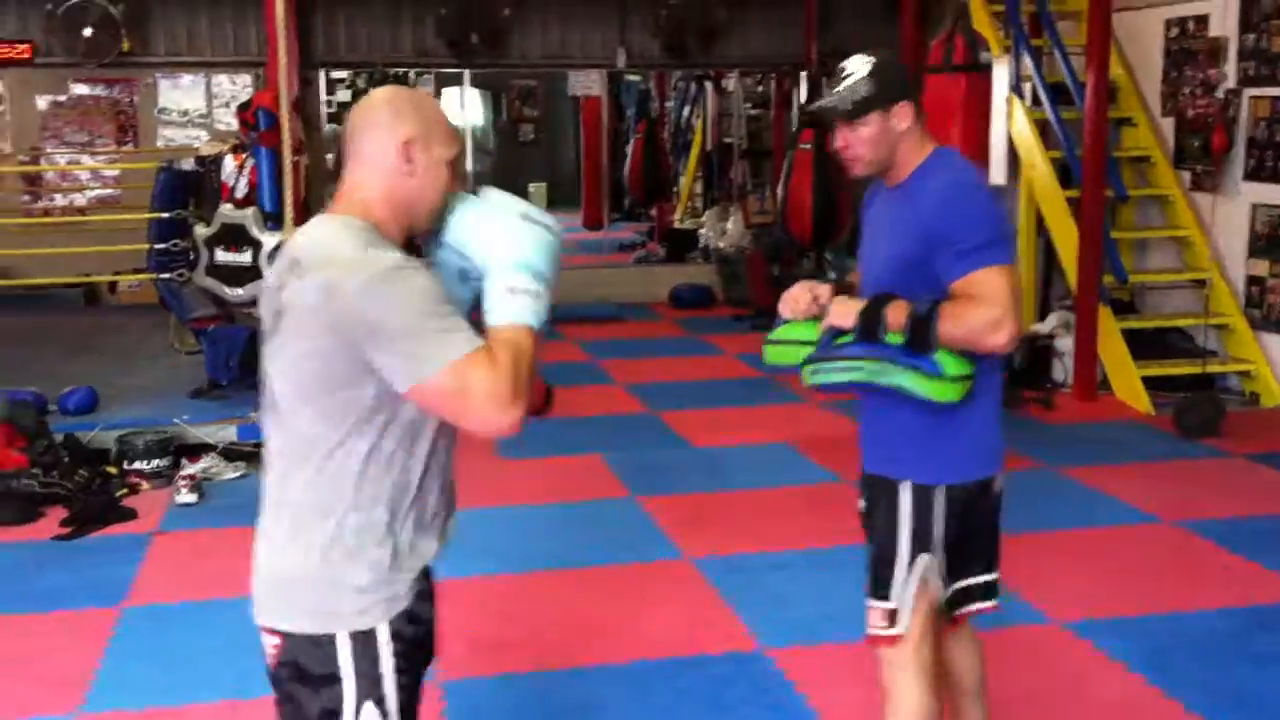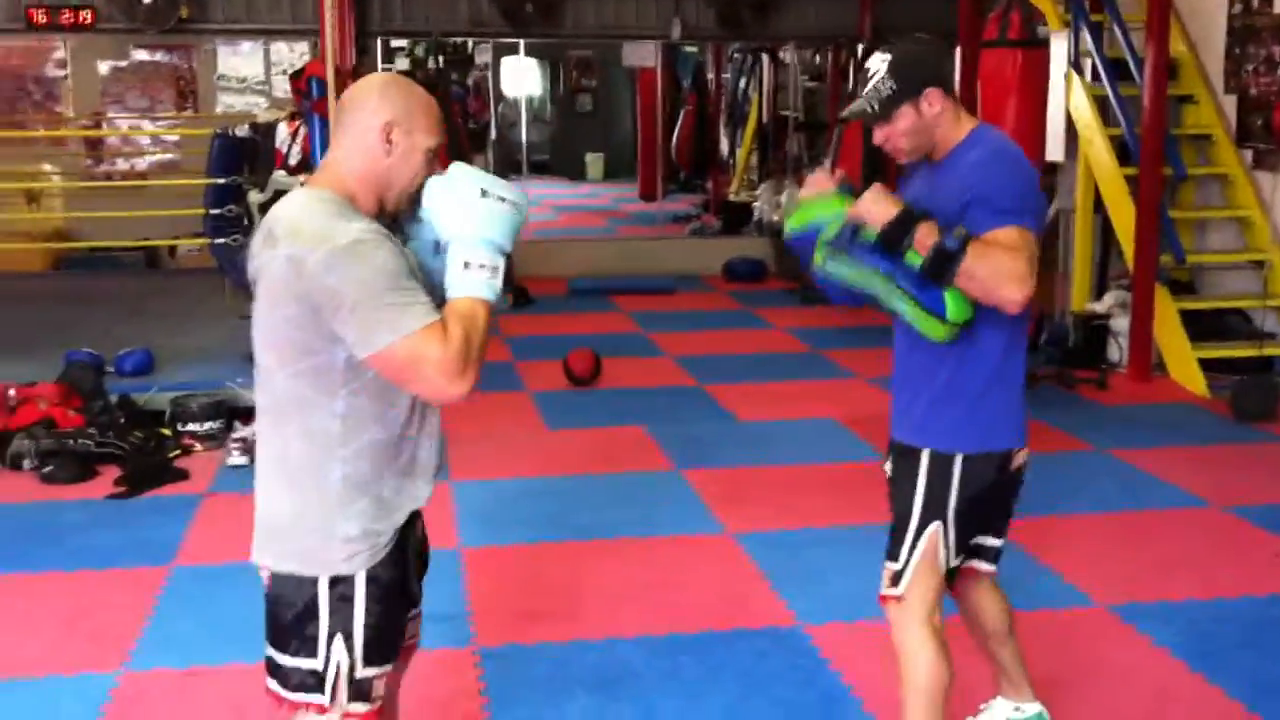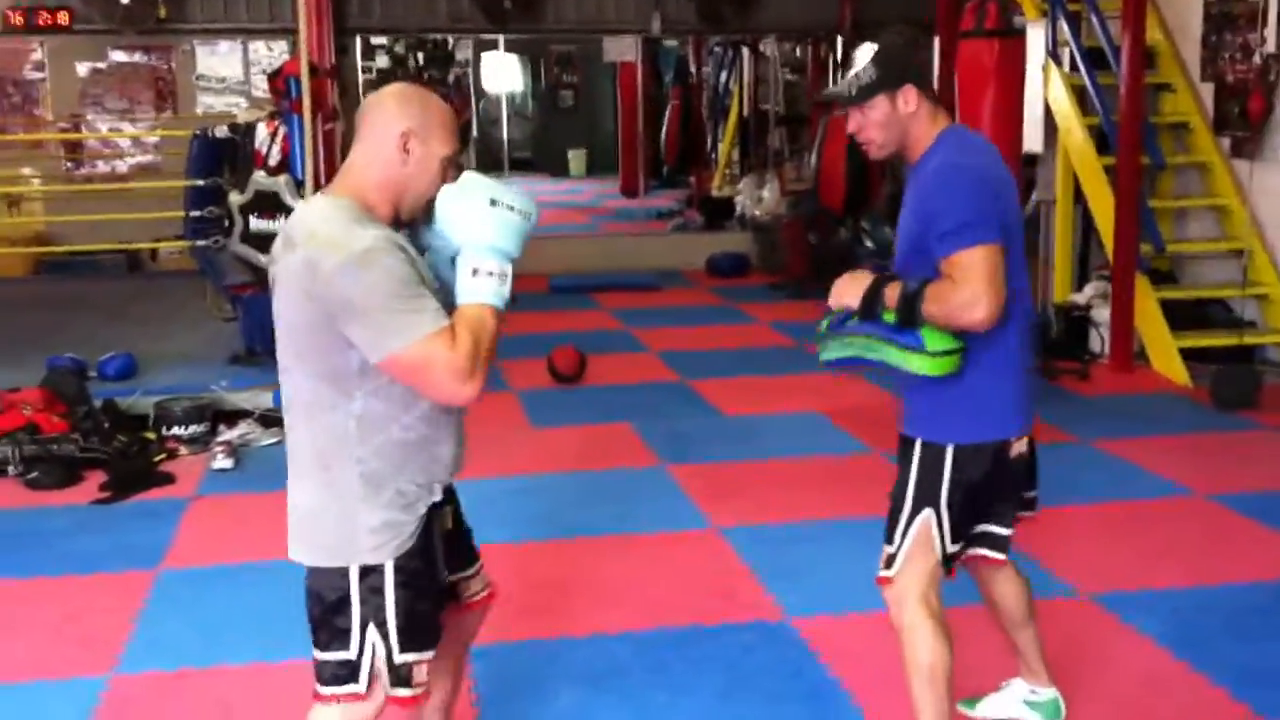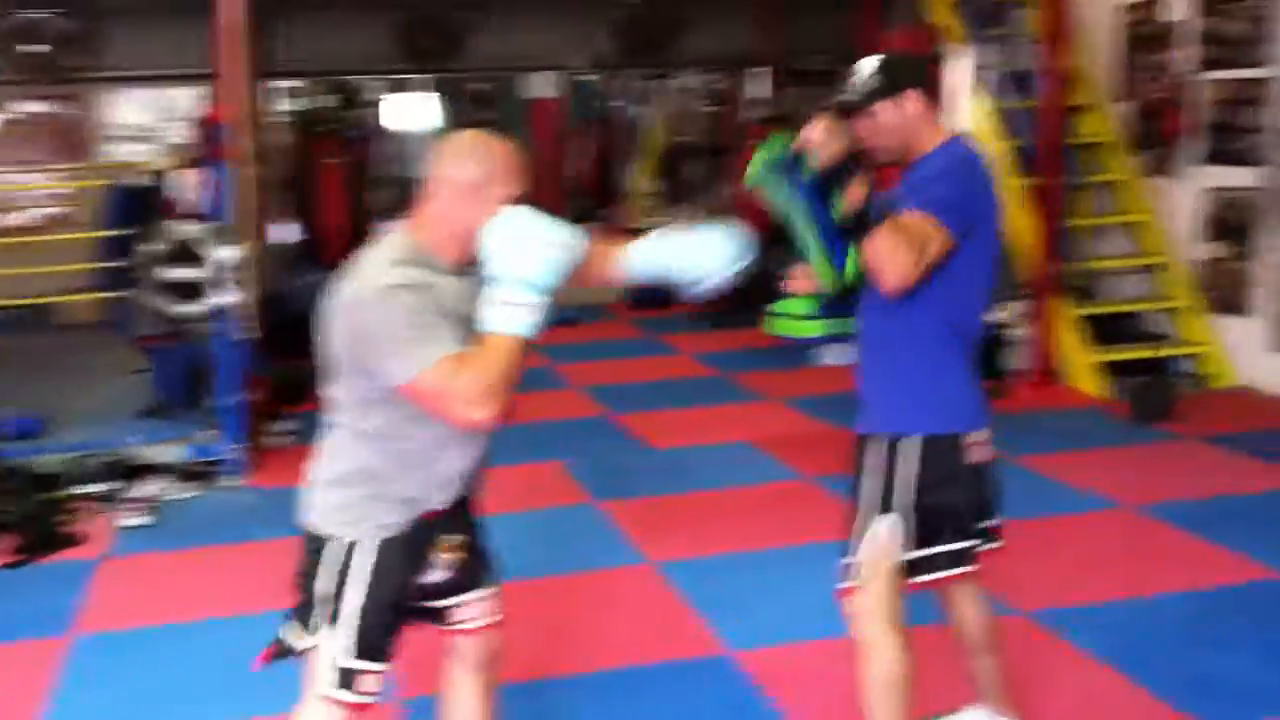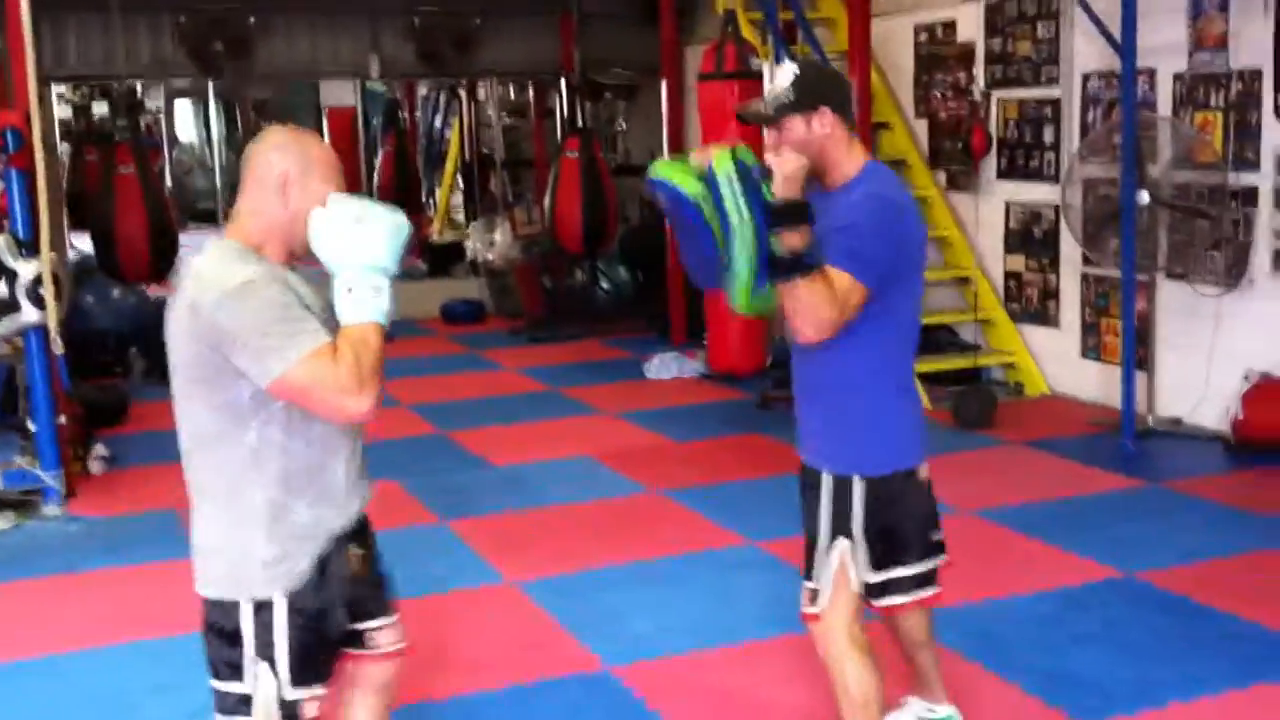
dt=1s
person 1, frame 1
left shoulder: (956, 197)
right shoulder: (883, 193)
left elbow: (996, 324)
left wrist: (878, 315)
right wrist: (830, 296)
left hip: (936, 453)
right hip: (907, 446)
left knee: (900, 640)
right knee: (942, 618)
person 1, frame 2
left shoulder: (993, 166)
right shoulder: (929, 167)
left elbow: (1011, 284)
left wrist: (908, 227)
right wrist: (841, 212)
left hip: (961, 417)
right hip: (937, 412)
left knee: (909, 601)
right knee: (964, 570)
person 1, frame 3
left shoulder: (953, 176)
right shoulder: (950, 160)
left elbow: (976, 304)
left wrist: (883, 293)
right wrist: (883, 283)
left hip: (958, 414)
right hip: (988, 406)
left knee: (910, 587)
right knee: (982, 551)
person 1, frame 4
left shoulder: (952, 171)
right shoulder: (928, 175)
left elbow: (895, 267)
left hip: (916, 420)
right hip: (937, 414)
left knee: (870, 597)
right knee: (950, 572)
person 1, frame 5
left shoulder: (875, 207)
right shoulder: (832, 189)
left elbow: (809, 320)
left wrist: (787, 213)
left hip: (860, 447)
right hip: (879, 438)
left knee: (832, 616)
right knee: (895, 590)
person 2, frame 1
left shoulder: (321, 252)
right shoulder: (374, 278)
right elbow: (495, 406)
right wrist: (518, 276)
left hip: (362, 568)
right hip: (348, 587)
person 2, frame 2
left shoulder: (308, 219)
right shoulder: (345, 247)
left elbow: (395, 331)
right elbow: (448, 374)
left wrist: (438, 244)
right wrist: (477, 256)
left hip: (367, 507)
right hip: (339, 528)
person 2, frame 3
left shoulder: (339, 227)
right shoulder: (356, 252)
left elbow: (422, 341)
right elbow: (457, 377)
left wrist: (458, 255)
right wrist: (486, 264)
left hip: (406, 492)
right hip: (367, 517)
left knee: (460, 606)
person 2, frame 4
left shoulder: (469, 257)
right shoulder: (387, 291)
left elbow: (575, 259)
right elbow: (475, 404)
left wrist: (663, 252)
right wrist: (518, 295)
left hip: (439, 505)
right hip: (365, 524)
left knee: (471, 646)
person 2, frame 5
left shoulder: (265, 274)
right shoulder: (235, 290)
left elbow: (327, 375)
right elbow: (350, 396)
left wrist: (357, 277)
right wrist: (365, 279)
left hip: (329, 531)
right hip: (272, 558)
left knee: (379, 664)
